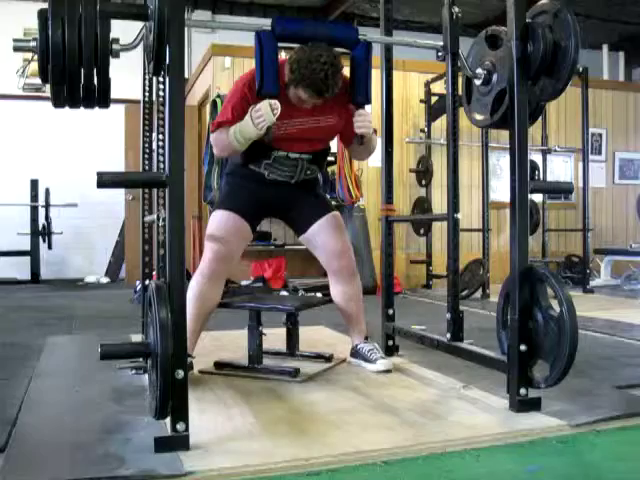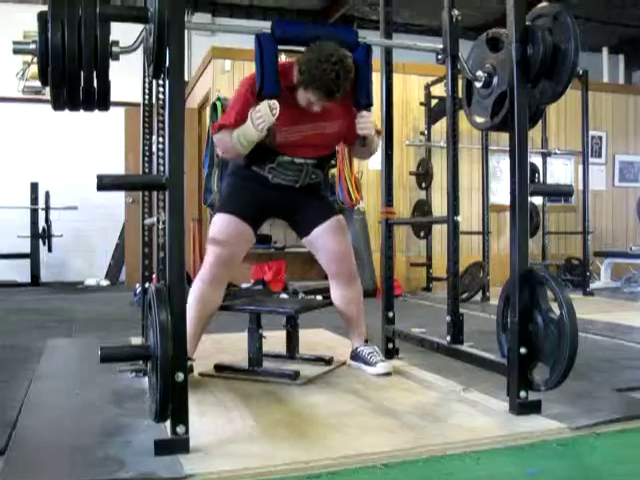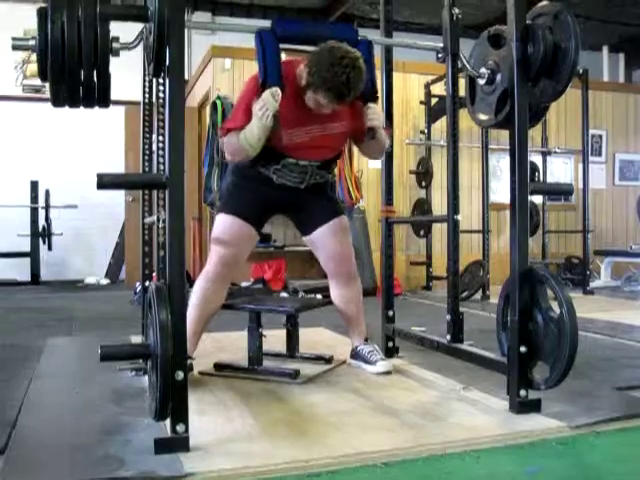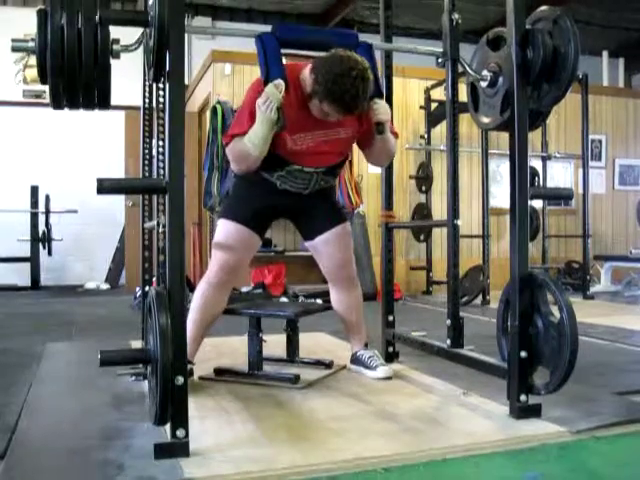
dt=0.2s
person 1, frame 1
left shoulder: (342, 91)
right shoulder: (255, 83)
left elbow: (359, 152)
right elbow: (219, 146)
left wrist: (366, 135)
right wrist: (250, 128)
left hip: (303, 185)
right hip: (249, 180)
left knee: (343, 262)
right knee: (213, 261)
left ankle: (360, 343)
right ankle: (183, 352)
person 1, frame 2
left shoulder: (345, 96)
right shoulder: (261, 85)
left elbow: (361, 152)
right elbow: (223, 148)
left wrist: (368, 137)
right wrist: (252, 130)
left hip: (307, 187)
right hip: (252, 181)
left knee: (344, 265)
right knee: (216, 263)
left ankle: (360, 346)
right ankle: (183, 355)
person 1, frame 3
left shoulder: (352, 94)
right shoulder: (269, 85)
left elbow: (374, 151)
right elbow: (232, 152)
left wrist: (375, 132)
right wrist: (260, 126)
left hip: (313, 185)
right hip: (256, 180)
left knee: (344, 265)
right knee: (220, 263)
left ankle: (360, 346)
right ankle: (184, 354)
person 1, frame 4
left shoulder: (357, 99)
right shoulder: (271, 89)
left elbow: (381, 159)
right elbow: (239, 162)
left wrist: (383, 130)
right wrist: (265, 123)
left hip: (316, 191)
right hip: (260, 185)
left knee: (344, 272)
right knee: (221, 270)
left ankle: (360, 352)
right ankle: (184, 359)
